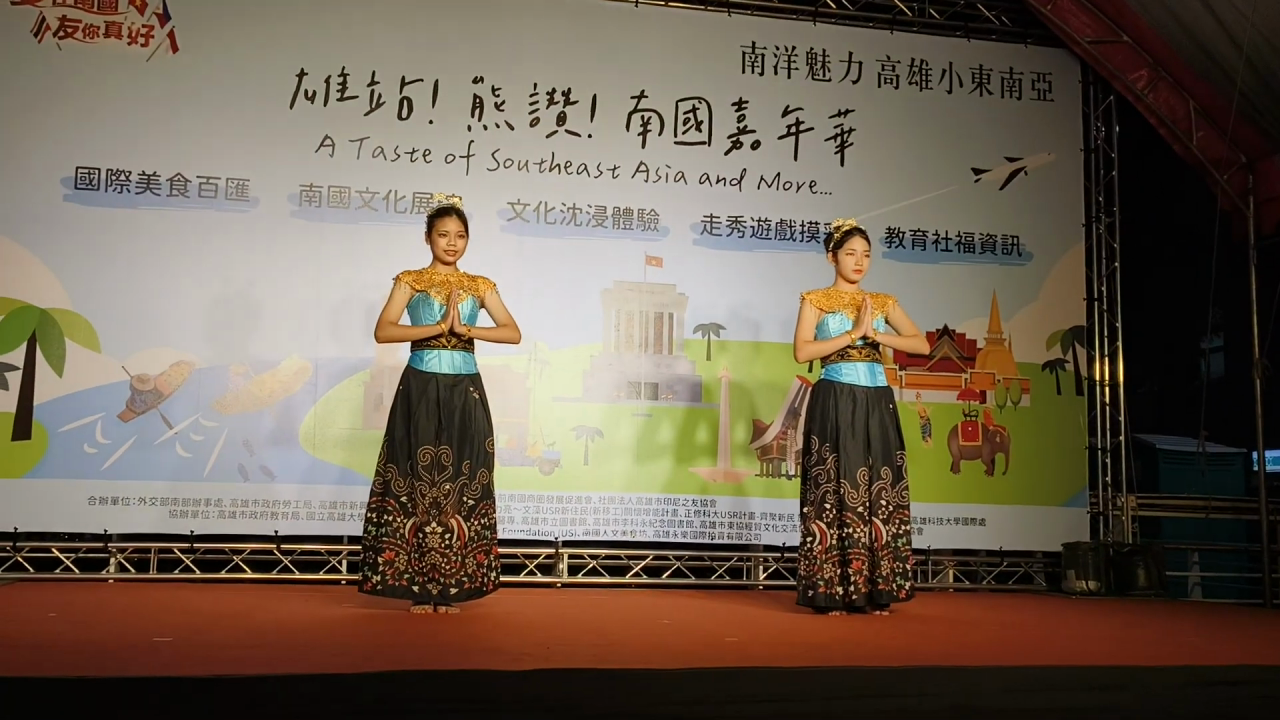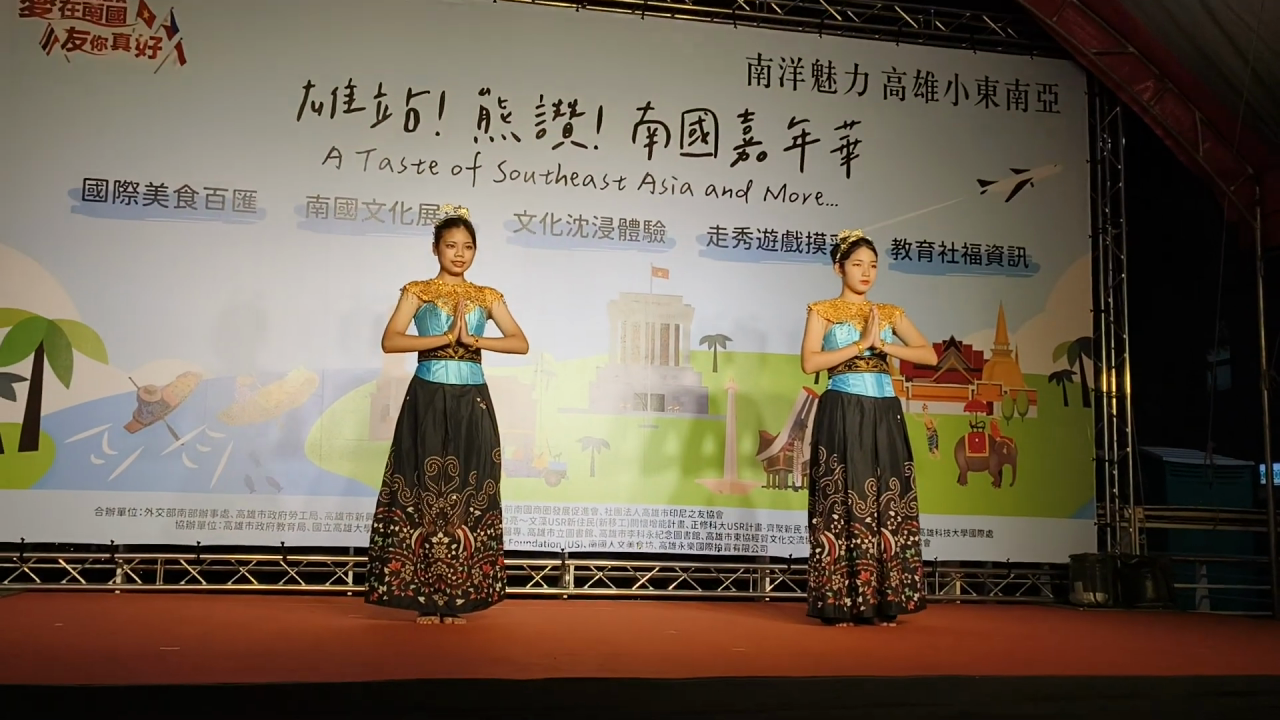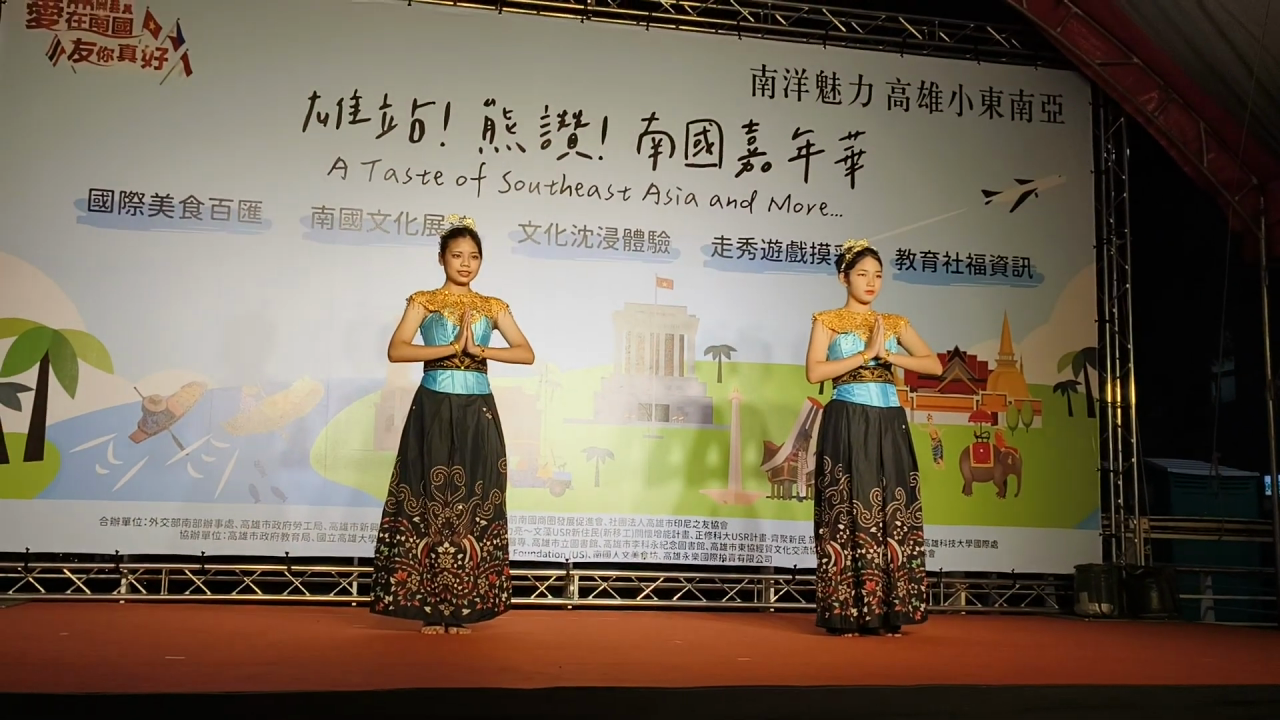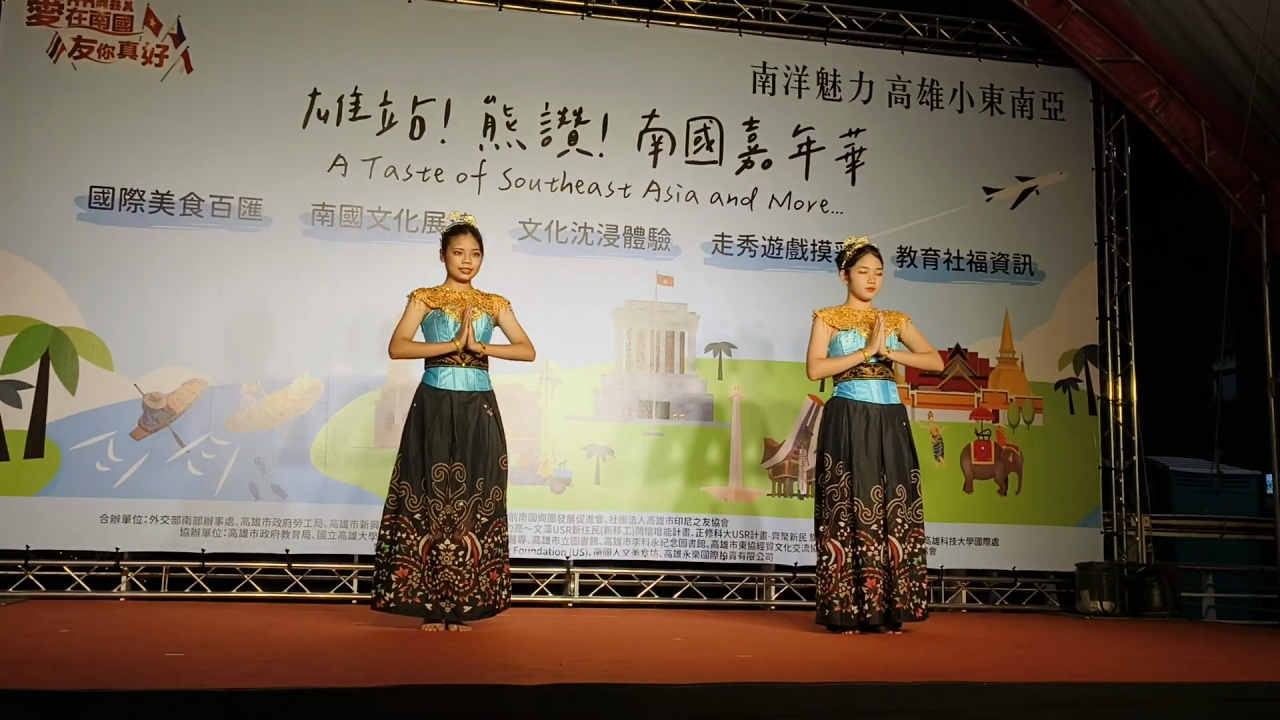
dt=0.3s
person 1, frame 1
left shoulder: (479, 286)
right shoulder: (410, 281)
left elbow: (513, 333)
right elbow: (382, 331)
left wrist: (465, 328)
right wrist: (438, 326)
left hip: (464, 391)
right hip: (420, 389)
left knee: (459, 485)
right knee: (417, 482)
left ankle: (449, 589)
right ankle: (419, 588)
person 1, frame 2
left shoulder: (486, 297)
right shoulder: (417, 292)
left elbow: (521, 343)
right elbow: (390, 341)
left wrist: (473, 340)
right wrist: (445, 337)
left hip: (471, 402)
right hip: (427, 400)
left knee: (467, 496)
right knee: (424, 493)
left ankle: (456, 600)
right ankle: (426, 600)
person 1, frame 3
left shoulder: (493, 307)
right shoulder: (423, 301)
left elbow: (527, 354)
right elbow: (395, 350)
left wrist: (479, 349)
right wrist: (451, 346)
left hip: (477, 412)
right hip: (433, 410)
left knee: (472, 504)
right knee: (430, 501)
left ankle: (461, 610)
right ankle: (431, 610)
person 1, frame 4
left shoulder: (494, 304)
right shoulder: (424, 299)
left elbow: (528, 351)
right elbow: (397, 347)
left wrist: (480, 346)
right wrist: (453, 343)
left hip: (478, 409)
right hip: (434, 406)
left knee: (474, 502)
right knee: (430, 499)
left ankle: (462, 607)
right ankle: (431, 606)
person 2, frame 1
left shoulder: (883, 302)
right shoulder: (815, 300)
left elbow: (922, 345)
right elbow: (802, 351)
left wrist: (875, 334)
right wrist: (853, 333)
left hip: (877, 403)
right hip: (835, 403)
left knee: (879, 491)
right knee: (836, 490)
left ankle: (874, 591)
right ankle: (833, 591)
person 2, frame 2
left shoulder: (890, 313)
right shoulder: (822, 311)
left elbow: (929, 355)
right elbow: (809, 362)
left wrist: (882, 345)
right wrist: (861, 344)
left hip: (884, 414)
right hip: (842, 413)
left knee: (887, 501)
right knee: (843, 502)
left ankle: (882, 603)
right ankle: (841, 603)
person 2, frame 3
left shoulder: (895, 323)
right shoulder: (828, 321)
left elbow: (934, 365)
right elbow: (814, 372)
left wrist: (888, 355)
right wrist: (866, 354)
left hip: (889, 425)
right hip: (847, 424)
left knee: (893, 512)
right knee: (849, 512)
left ankle: (887, 614)
right ankle: (847, 613)
person 2, frame 4
left shoulder: (896, 321)
right shoulder: (828, 319)
left elbow: (936, 362)
right elbow: (814, 369)
left wrist: (888, 352)
right wrist: (866, 351)
left hip: (890, 422)
right hip: (848, 421)
left knee: (893, 509)
right knee: (849, 509)
left ankle: (887, 611)
right ankle: (847, 612)
